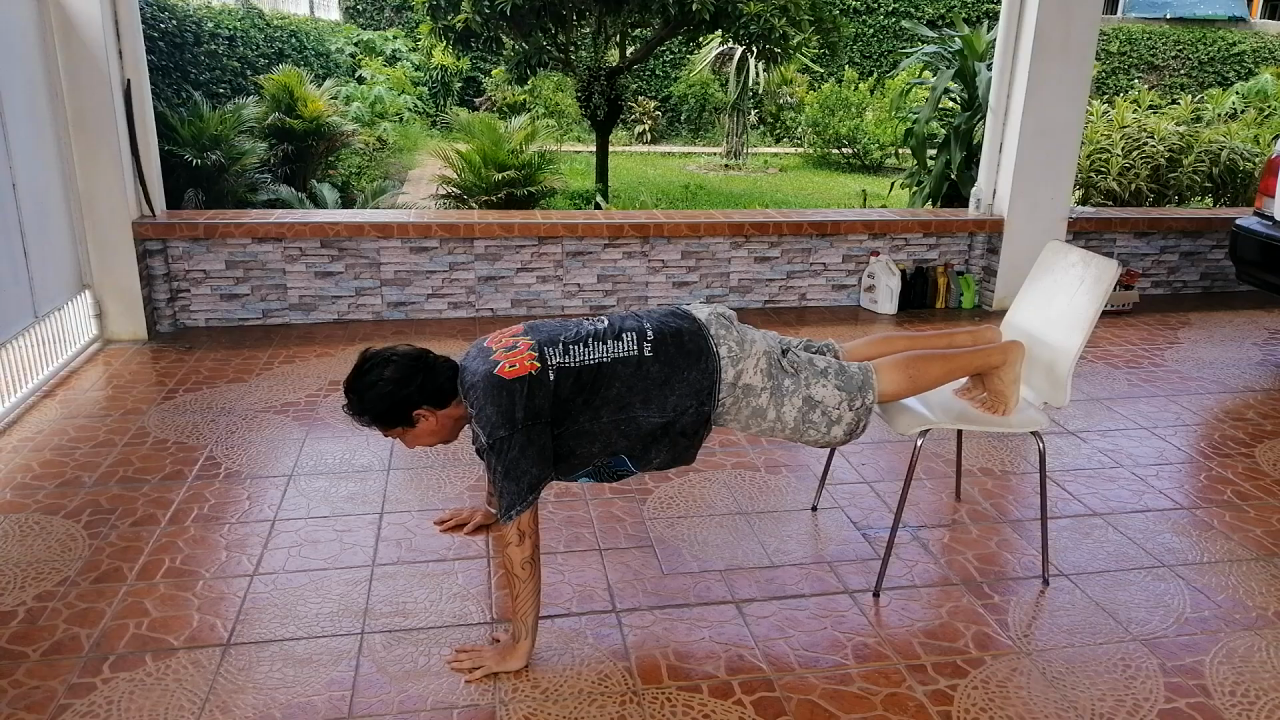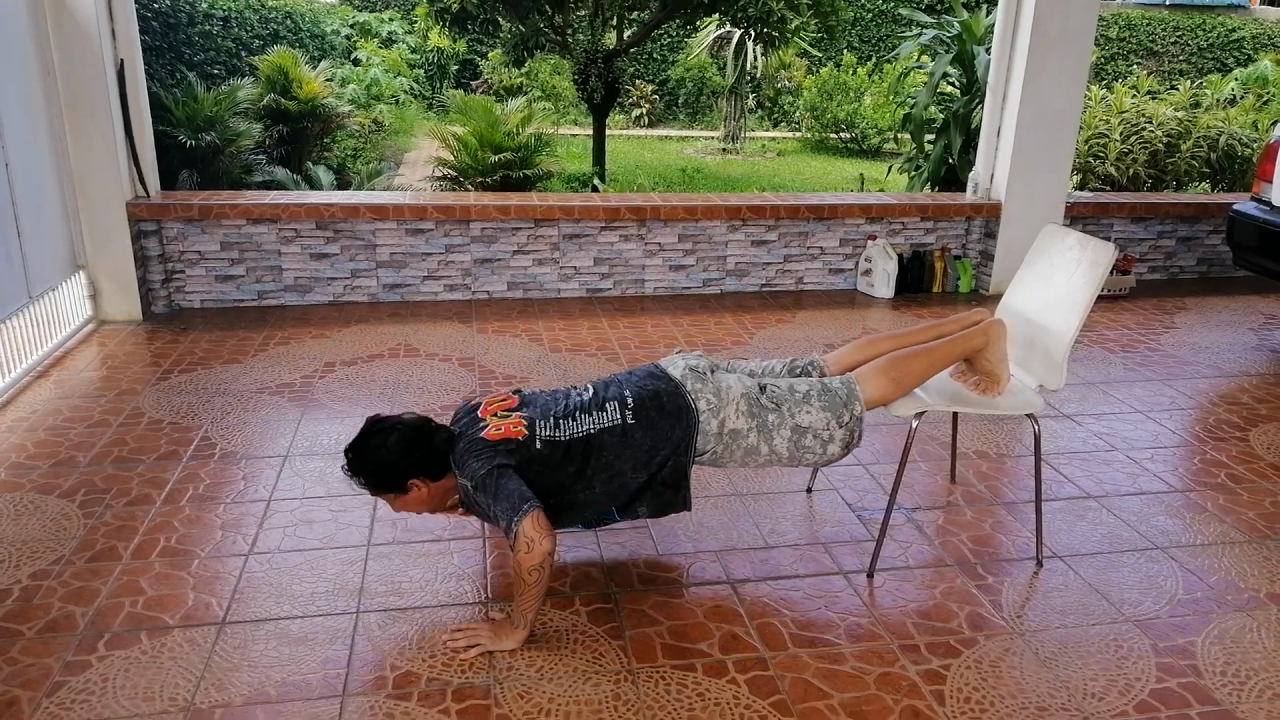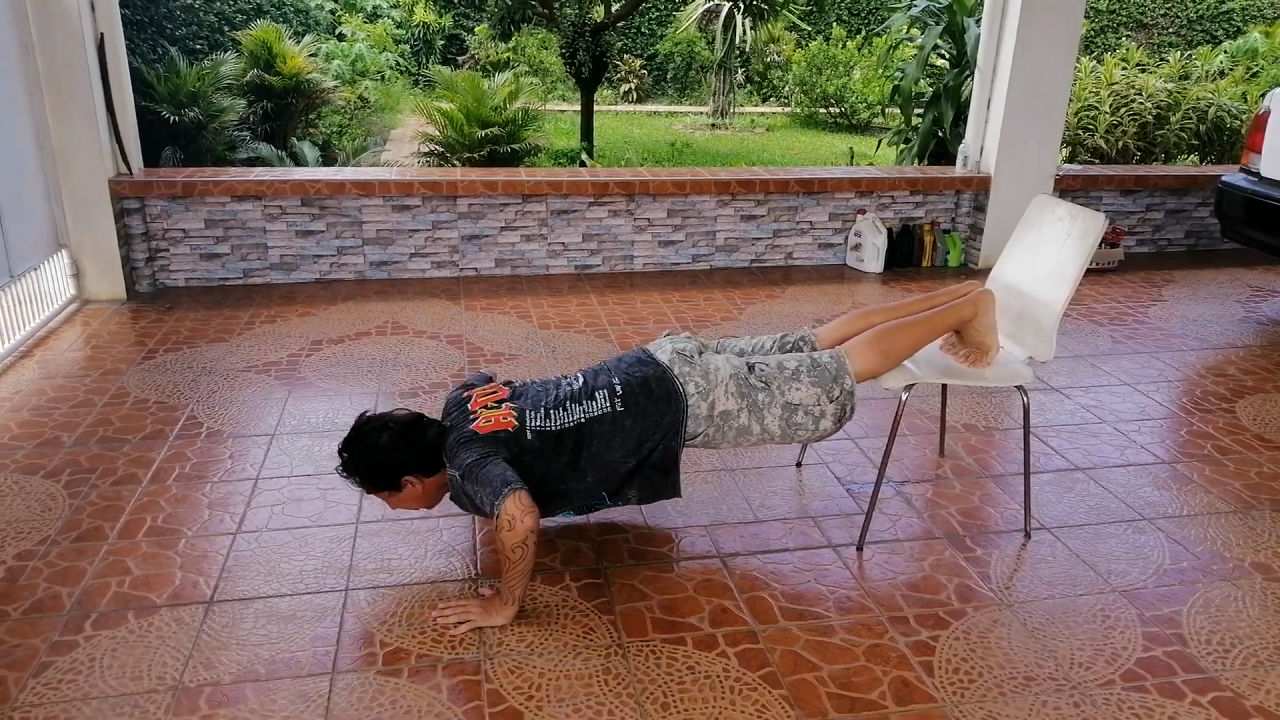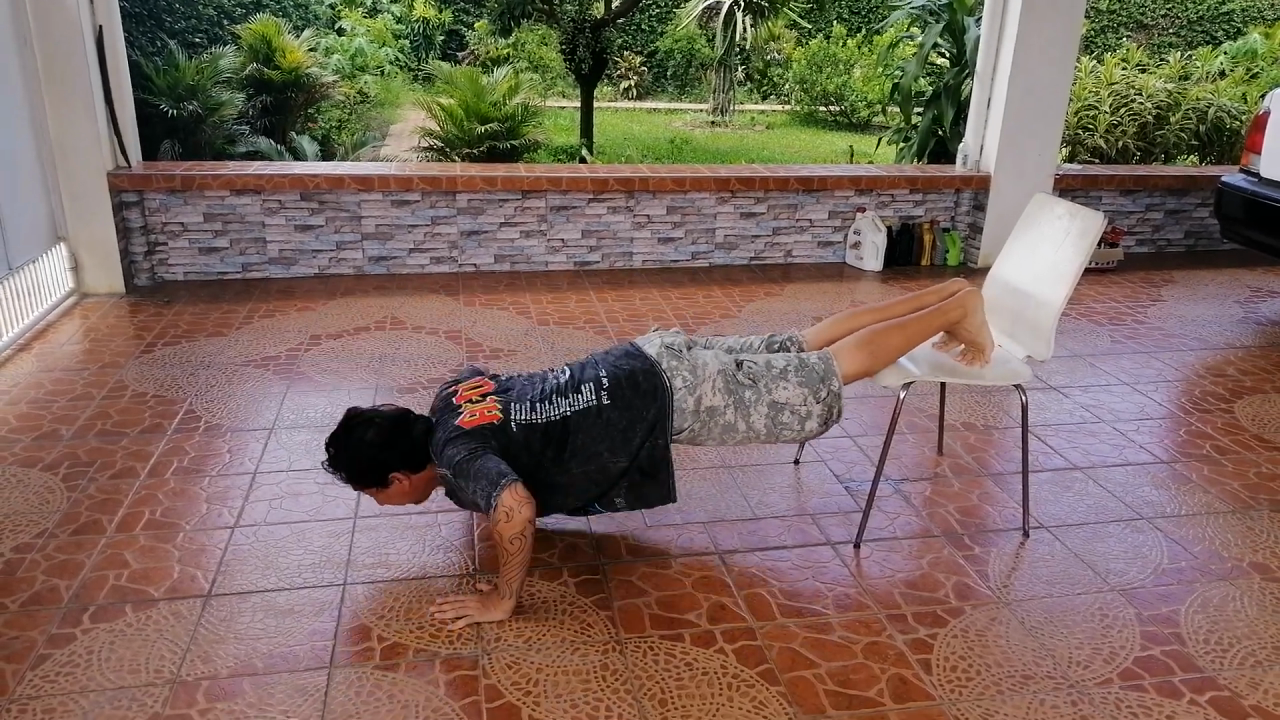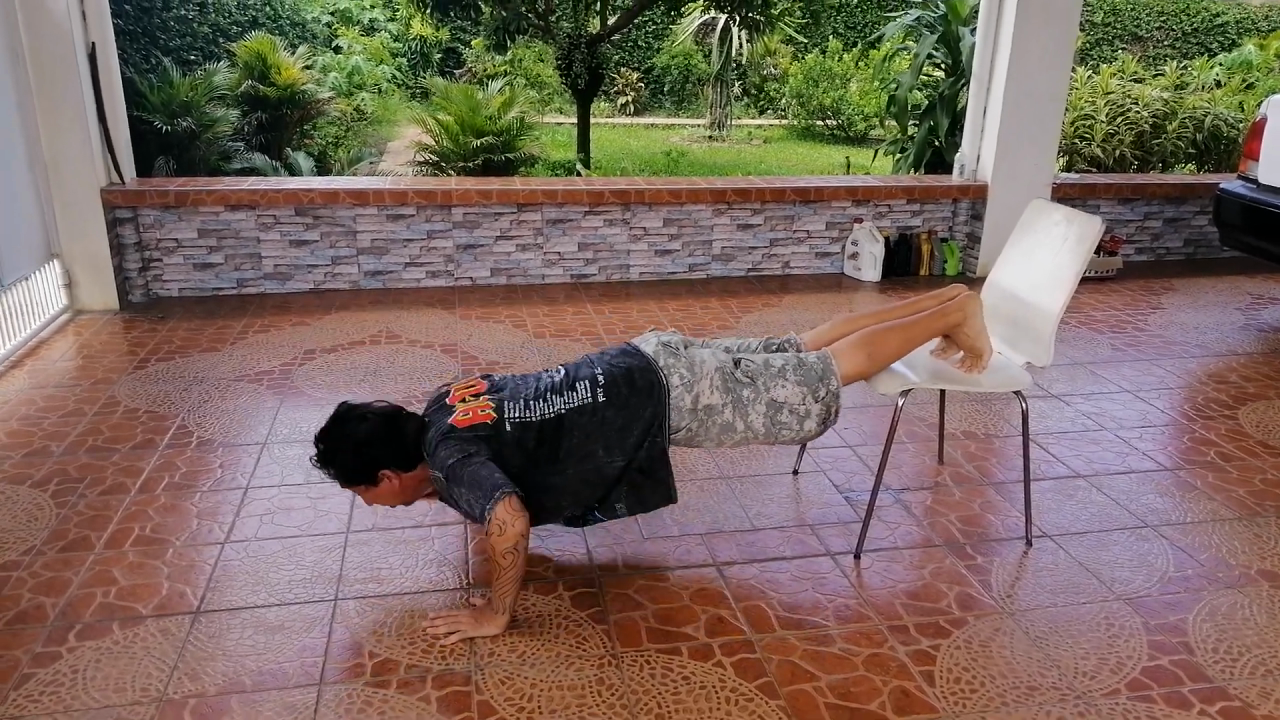
dt=1s
person 1, frame 1
left shoulder: (494, 402)
right shoulder: (476, 362)
left elbow: (522, 535)
left wrist: (517, 645)
right wrist: (490, 503)
left hip: (712, 371)
right hip: (700, 334)
left knee: (863, 391)
right knee: (842, 362)
left ankle: (996, 357)
right ankle: (977, 336)
person 1, frame 2
left shoulder: (481, 465)
right shoulder: (467, 417)
left elbow: (538, 539)
left wrist: (515, 625)
left hip: (695, 418)
right hip: (678, 382)
left knee: (852, 401)
right knee: (827, 372)
left ankle: (981, 338)
right ankle: (967, 320)
person 1, frame 3
left shoulder: (469, 461)
right shoulder: (458, 408)
left elbow: (519, 517)
left wrist: (504, 602)
left hip: (682, 400)
right hip: (666, 364)
left knee: (838, 379)
right knee: (814, 349)
left ankle: (970, 307)
right ankle: (955, 293)
person 1, frame 4
left shoulder: (457, 456)
right shoulder: (449, 403)
left elbow: (516, 511)
left wrist: (502, 596)
left hip: (669, 396)
right hip: (655, 361)
left knee: (832, 373)
right knee: (809, 347)
left ankle: (957, 307)
right ankle: (940, 294)
person 1, frame 5
left shoulder: (449, 459)
right shoulder: (441, 409)
left elbow: (510, 522)
left wrist: (496, 610)
left hip: (664, 398)
right hip: (649, 363)
left knee: (827, 376)
right knee: (804, 354)
left ankle: (957, 310)
right ankle: (941, 299)
